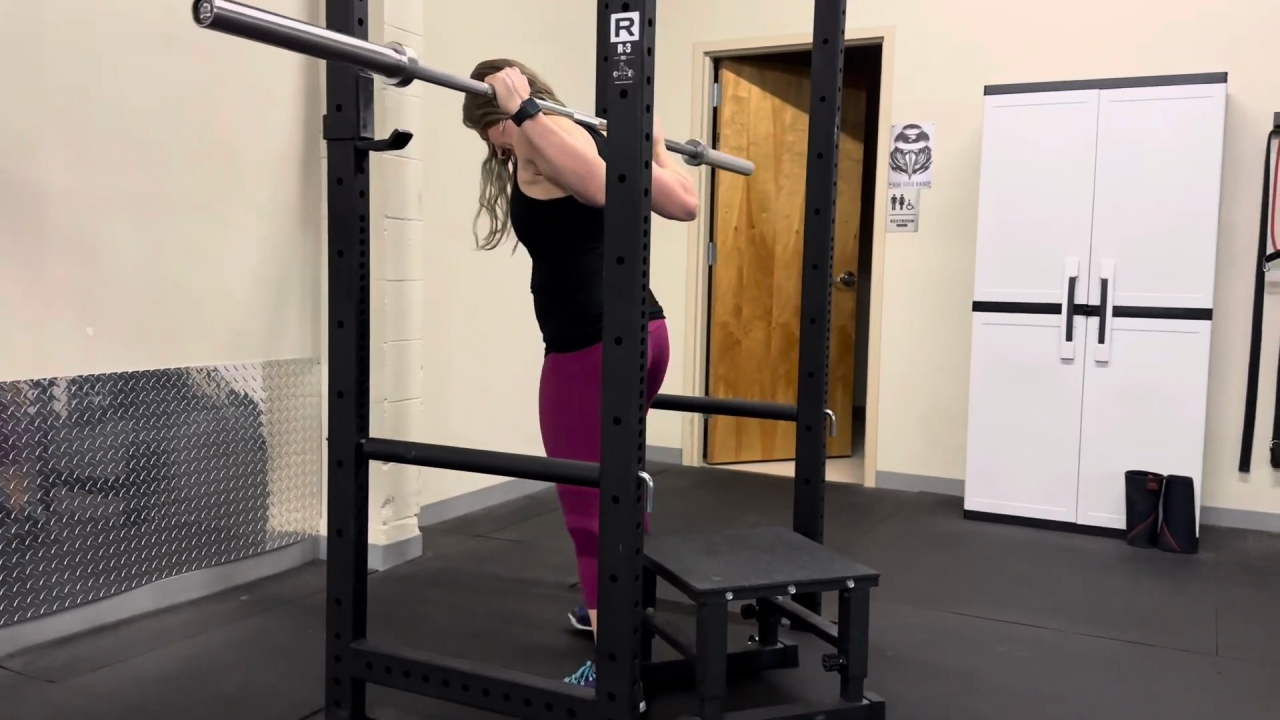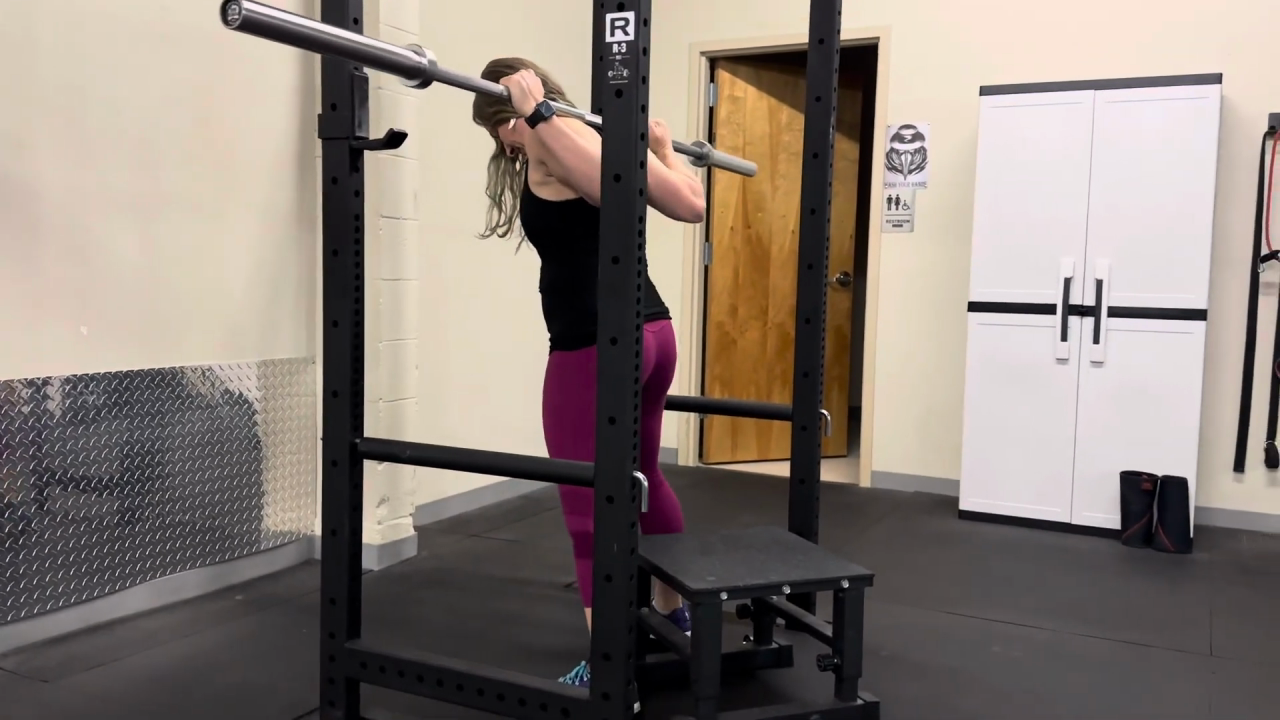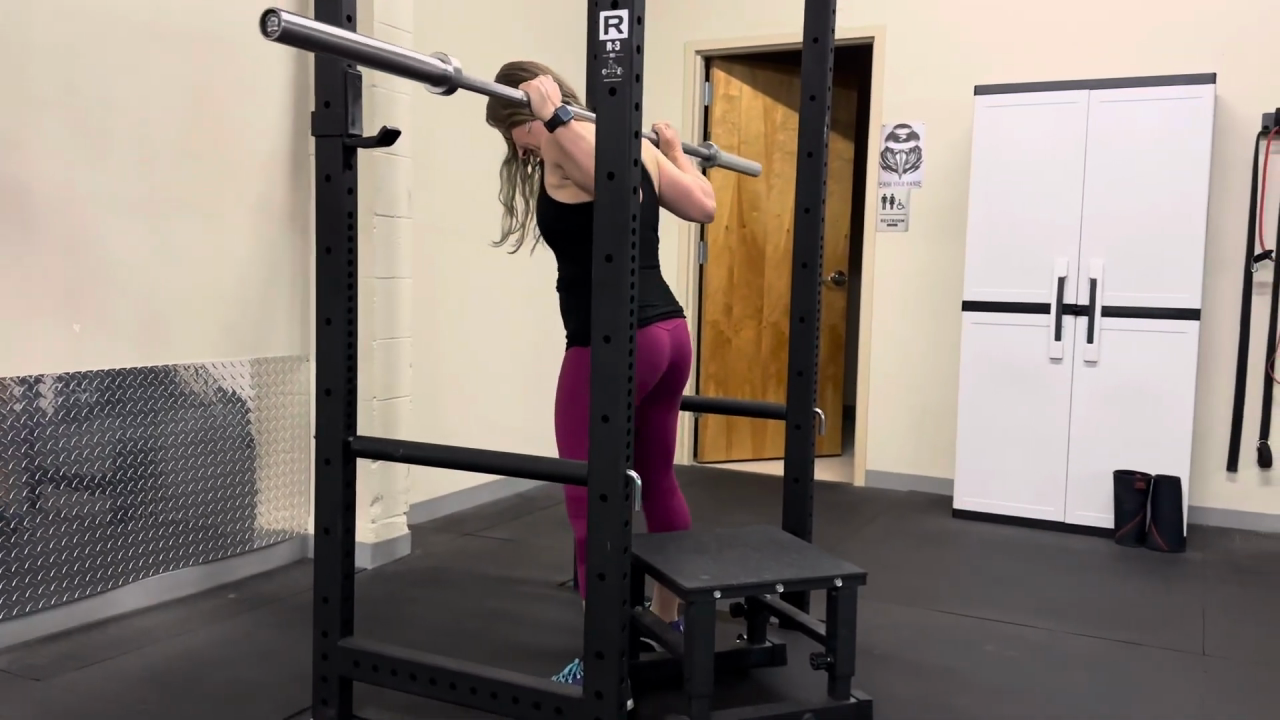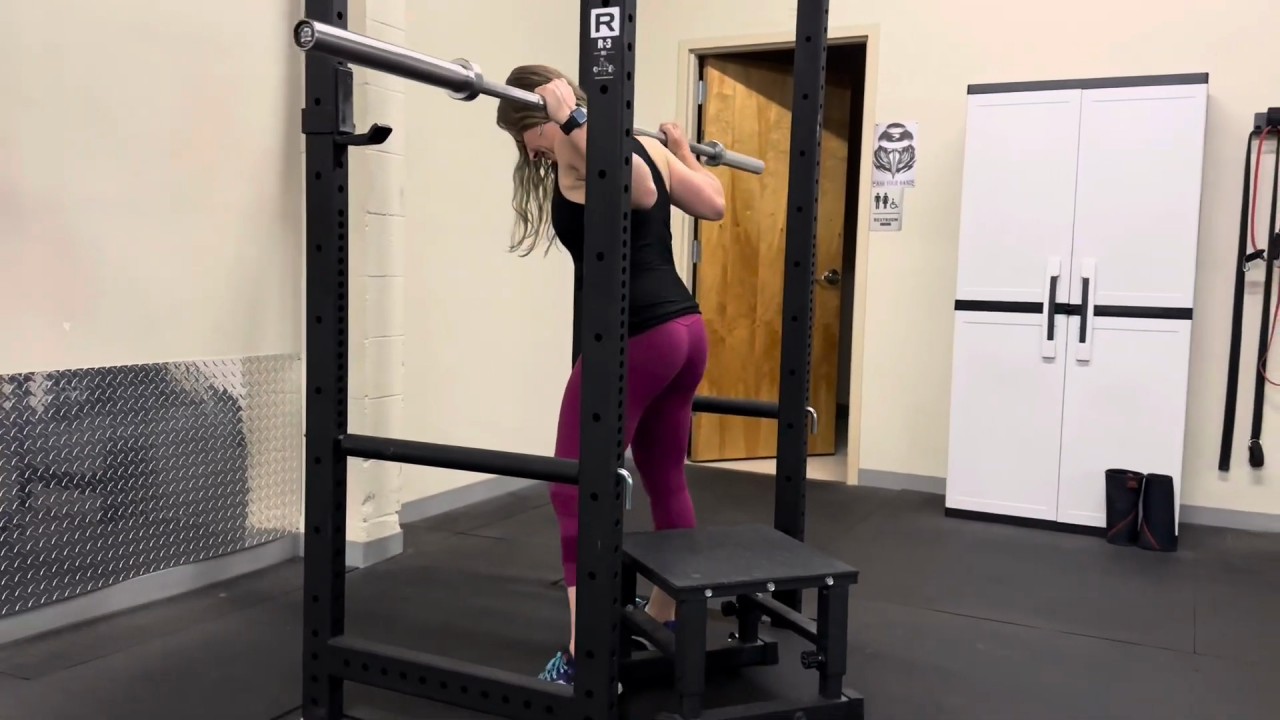
dt=0.2s
person 1, frame 1
left shoulder: (539, 138)
right shoulder: (604, 137)
left elbow: (596, 187)
right elbow: (685, 203)
left wrist: (524, 110)
right wrist: (658, 148)
left hip: (590, 350)
right hip: (646, 333)
left knee: (588, 508)
person 1, frame 2
left shoulder: (551, 141)
left elbow: (605, 188)
right elbow: (692, 204)
left wrist: (537, 113)
right wrist: (664, 149)
left hip: (593, 350)
right hip: (654, 334)
left knee: (589, 509)
right knee: (644, 481)
right ankle: (672, 606)
person 1, frame 3
left shoulder: (566, 146)
right shoulder: (636, 144)
right elbow: (703, 204)
left wrist: (555, 118)
right wrist: (675, 151)
right hip: (669, 335)
left knee: (592, 506)
right knee: (657, 484)
right ankle: (671, 614)
person 1, frame 4
left shoulder: (580, 150)
right shoulder: (644, 144)
left elbow: (633, 187)
right elbow: (713, 203)
left wrist: (571, 120)
right wrist: (682, 150)
left hip: (632, 340)
right hip: (684, 330)
left knee: (576, 492)
right knee: (666, 482)
right ankle: (667, 613)
